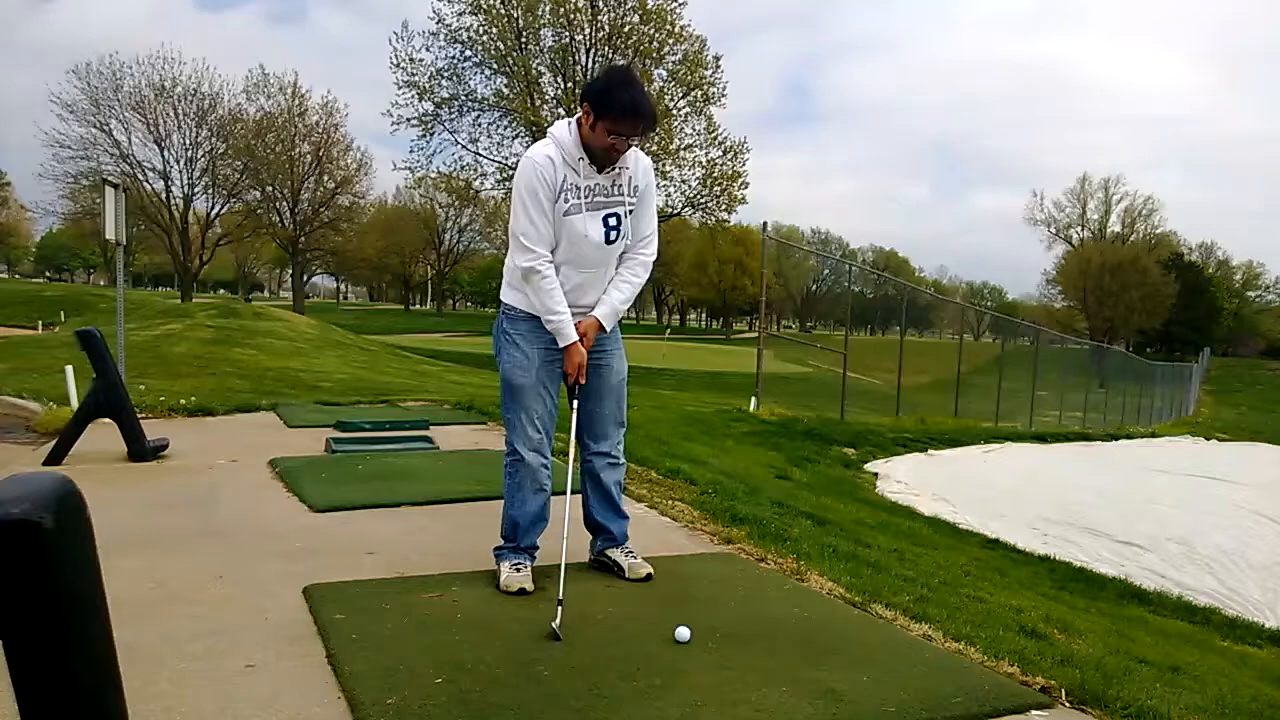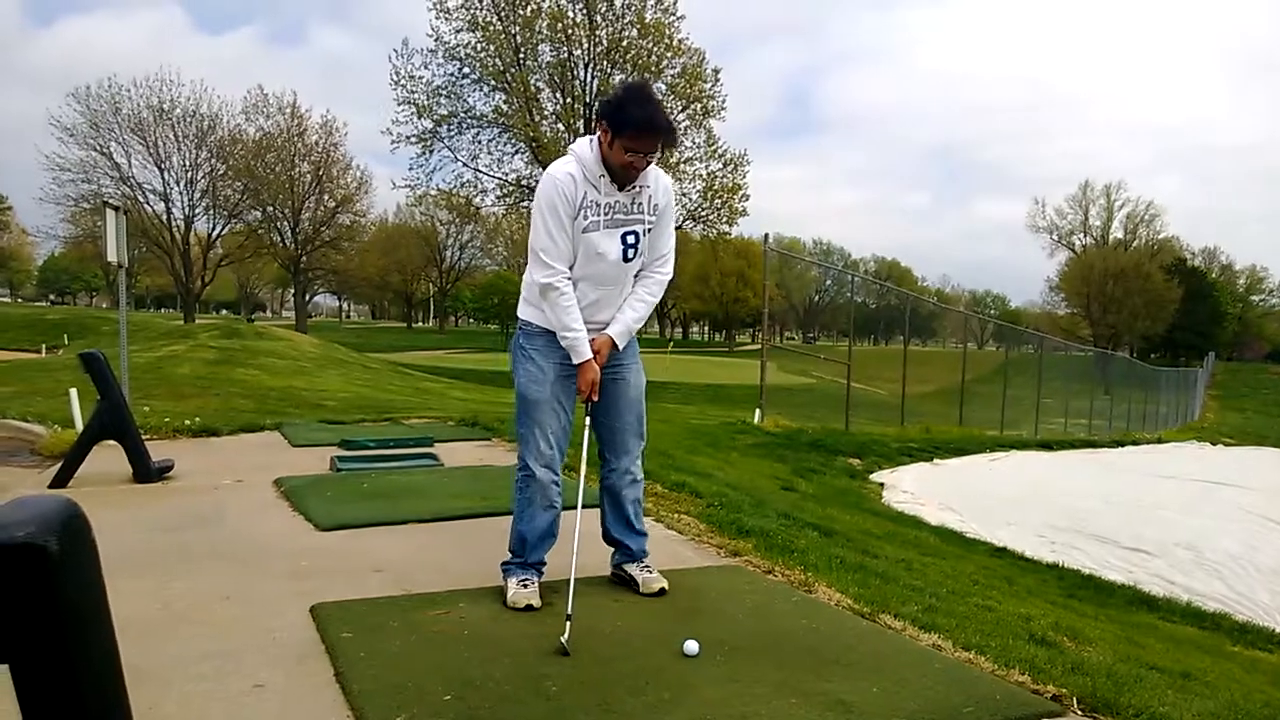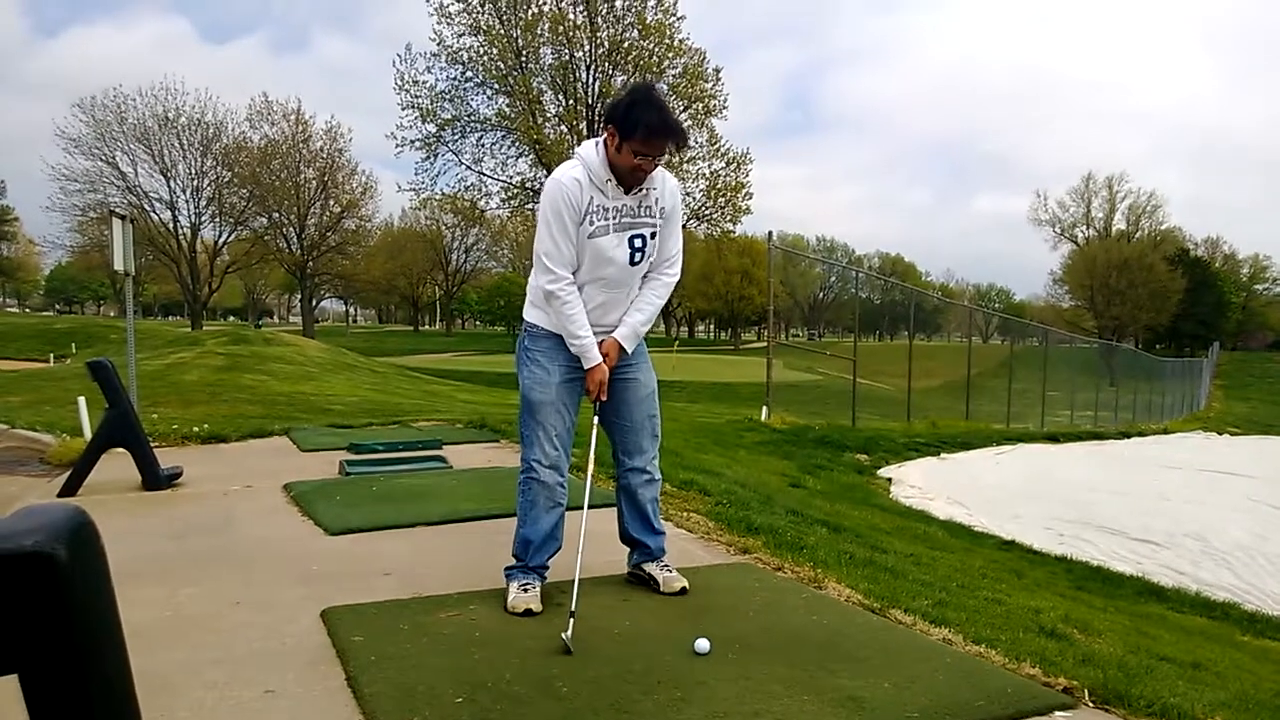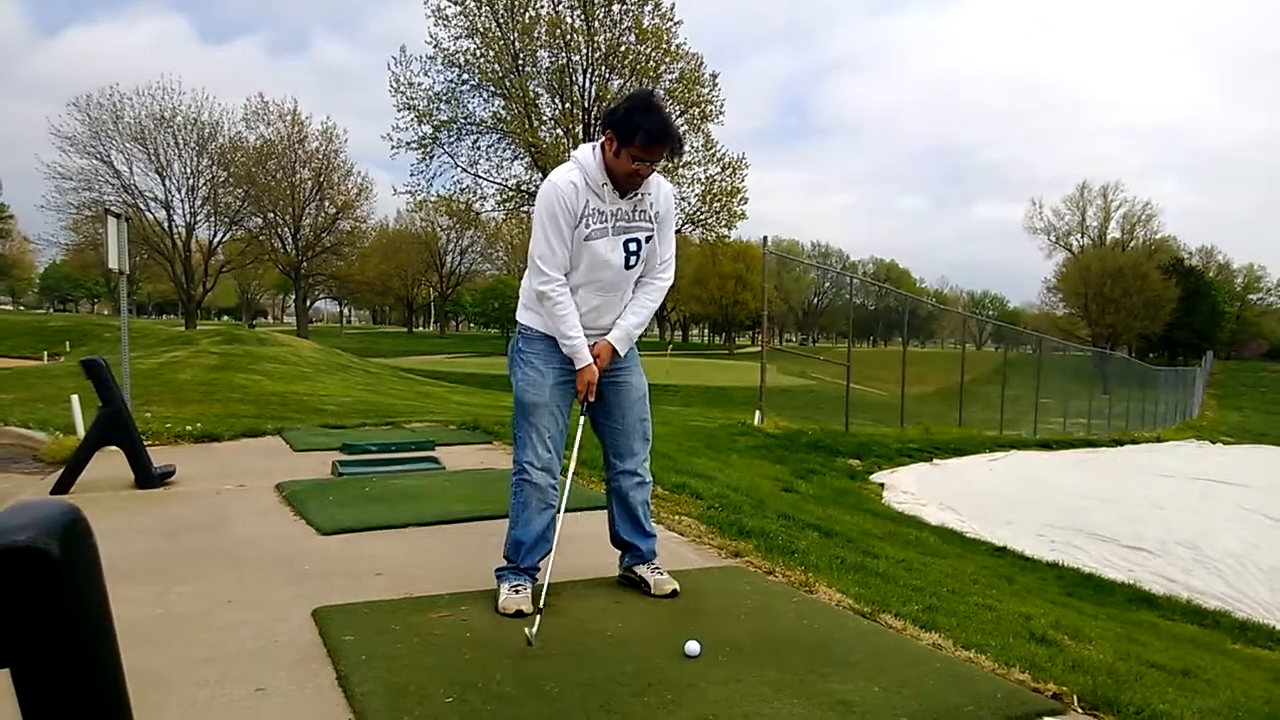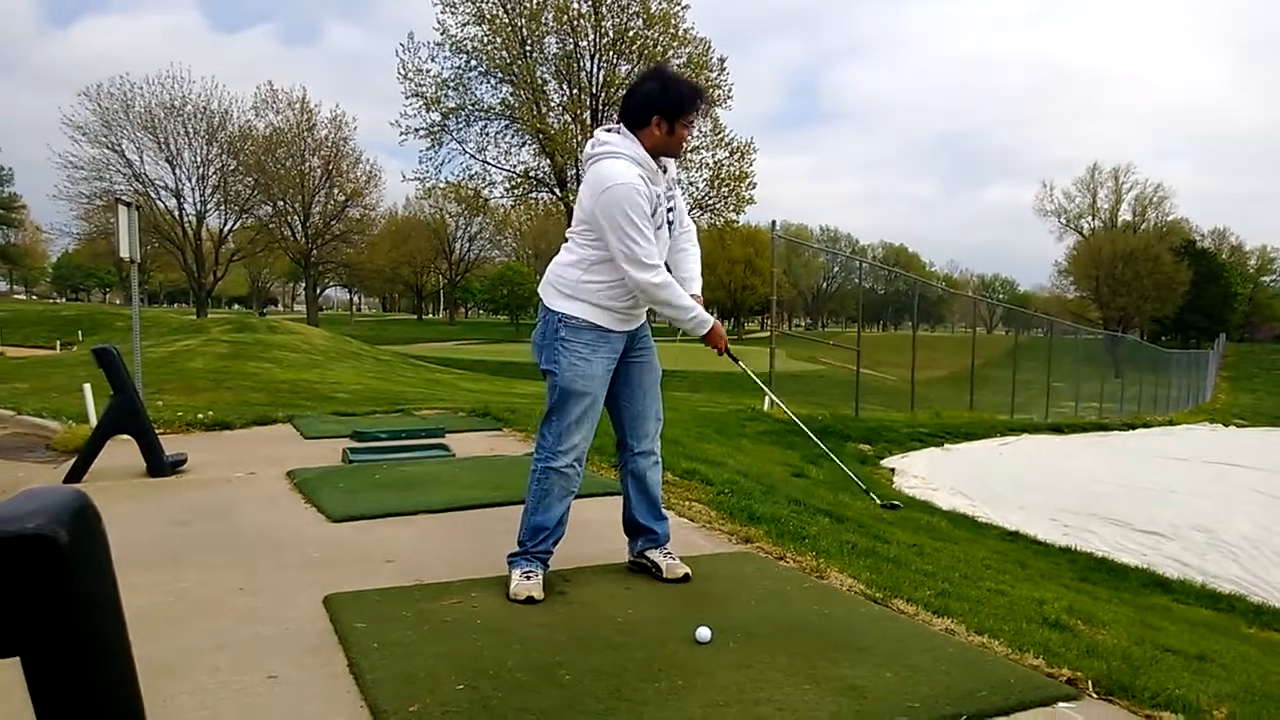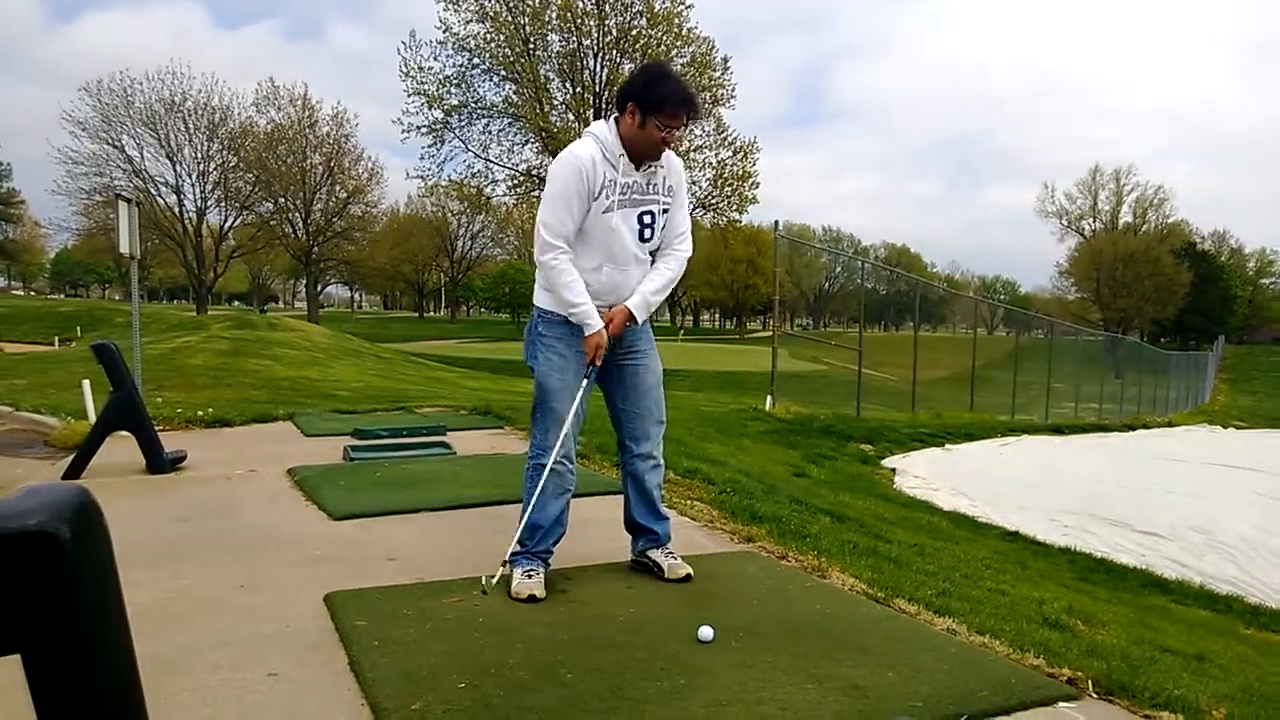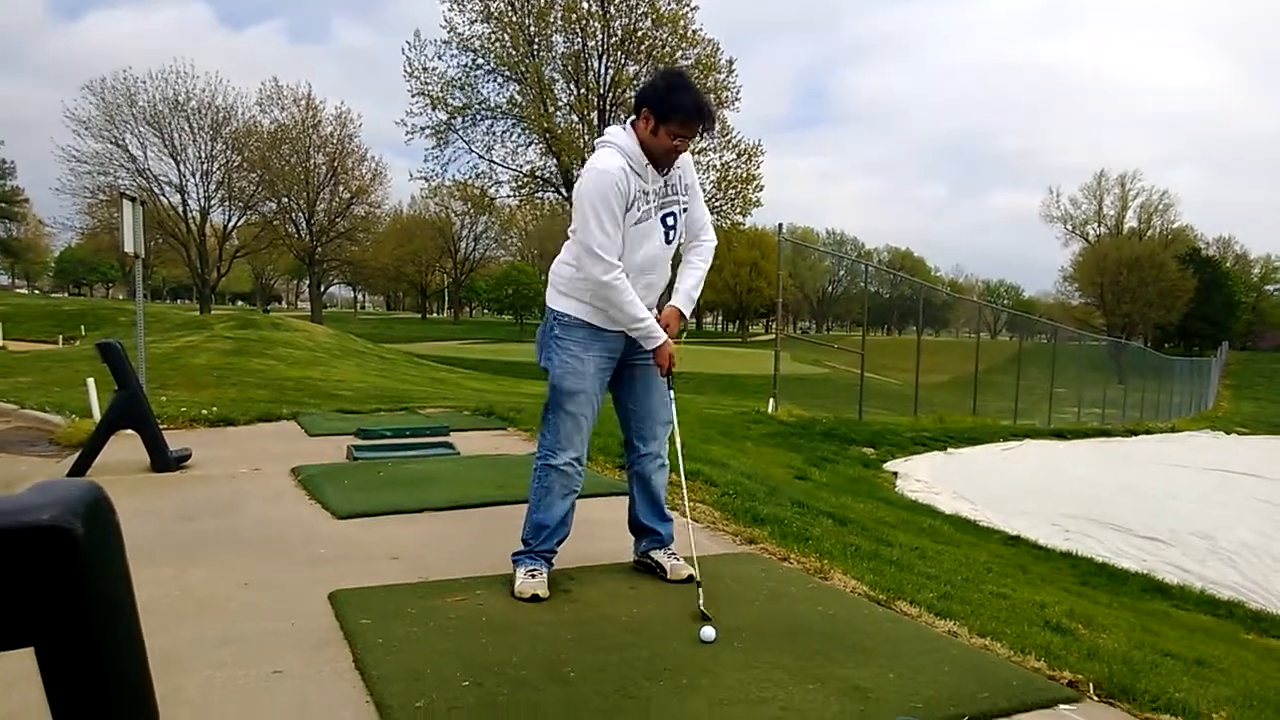
dt=0.7s
person 1, frame 1
left shoulder: (640, 169)
right shoulder: (542, 162)
left elbow: (640, 254)
right elbow: (532, 260)
left wrist: (598, 319)
right wrist: (566, 338)
left hip: (600, 322)
right hip: (534, 319)
left knee: (607, 444)
right knee: (530, 446)
left ankle: (611, 542)
right ankle: (516, 551)
person 1, frame 2
left shoulder: (659, 187)
right shoulder: (562, 180)
left elbow: (657, 272)
right elbow: (551, 277)
left wrist: (612, 337)
right wrist: (581, 355)
left hip: (617, 338)
right hip: (548, 336)
left knee: (625, 459)
right knee: (541, 460)
left ankle: (630, 556)
right ankle: (524, 567)
person 1, frame 3
left shoulder: (666, 189)
right shoulder: (567, 184)
left elbow: (664, 273)
right elbow: (554, 281)
left wrist: (619, 341)
right wrist: (589, 357)
left hip: (624, 340)
right hip: (556, 337)
left knee: (640, 457)
right knee: (545, 464)
left ankle: (647, 556)
right ankle: (527, 571)
person 1, frame 4
left shoulder: (660, 195)
right shoulder: (564, 187)
left elbow: (657, 277)
right elbow: (548, 282)
left wrist: (613, 342)
right wrist: (580, 357)
left hip: (616, 343)
right hip: (548, 340)
left knee: (631, 458)
right knee: (539, 465)
left ankle: (638, 558)
right ankle: (518, 573)
person 1, frame 5
left shoulder: (661, 165)
right shoulder: (619, 181)
left elbow: (681, 230)
right elbow: (645, 276)
left wrist: (695, 293)
right wrist: (701, 324)
left hip: (630, 322)
right hip: (579, 322)
left knee: (643, 441)
right knee: (565, 449)
left ankle: (648, 543)
right ankle: (530, 559)
person 1, frame 6
left shoulder: (671, 171)
right shoulder: (580, 161)
left elbow: (676, 251)
right elbow: (551, 249)
left wrist: (630, 309)
right wrist: (588, 321)
left hip: (631, 323)
right hip: (565, 323)
left knee: (645, 440)
right knee: (554, 447)
left ankle: (651, 542)
right ankle: (531, 558)
person 1, frame 7
left shoulder: (681, 168)
right shoulder: (607, 171)
left elbow: (701, 240)
right elbow: (602, 271)
left wrist: (679, 305)
right wrist: (654, 337)
left hip: (647, 324)
right hip: (582, 323)
left knee: (652, 441)
right knee: (565, 448)
left ankle: (654, 543)
right ankle: (535, 557)
